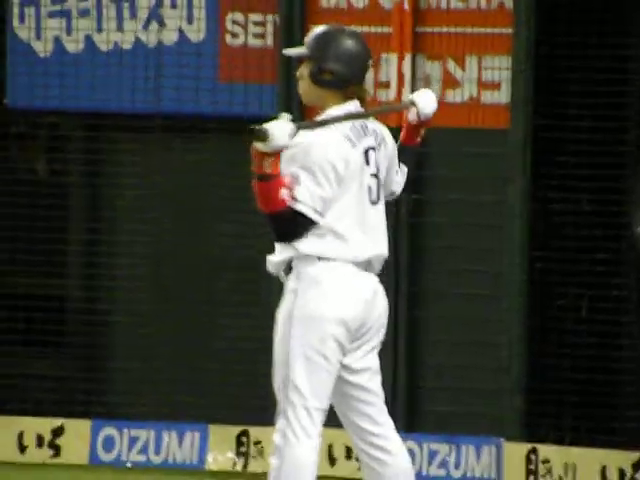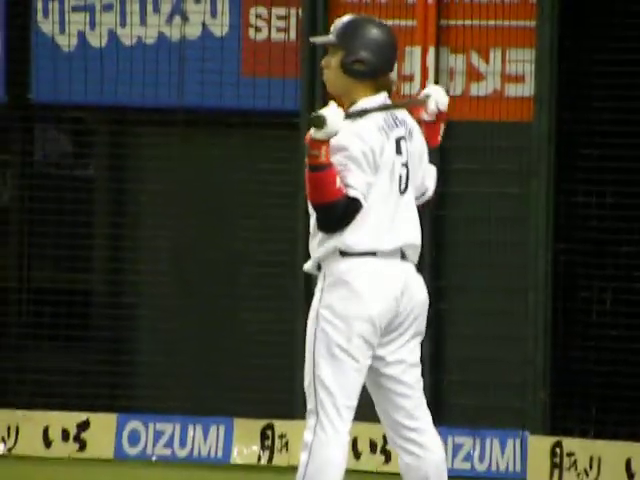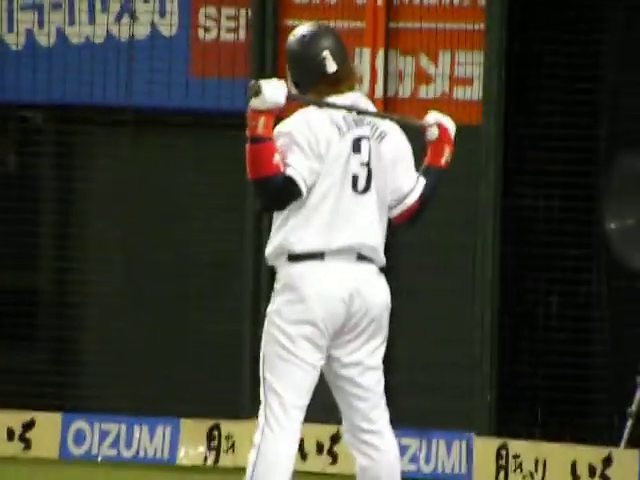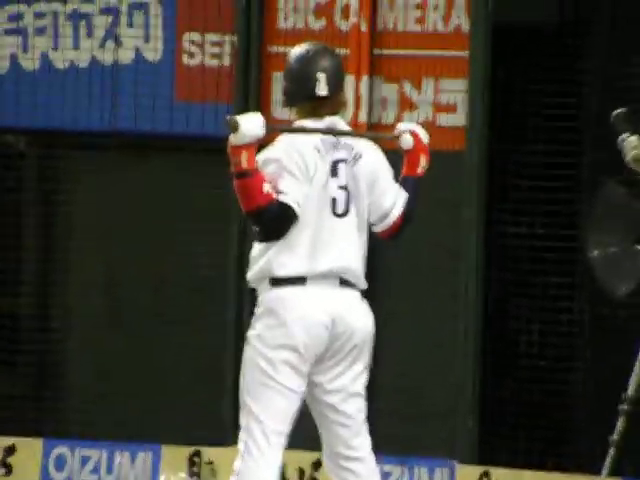
dt=0.5s
person 1, frame 1
left shoulder: (316, 143)
right shoulder: (376, 133)
left elbow: (287, 227)
left wrist: (268, 159)
right wrist: (414, 129)
left hip: (319, 288)
right hip: (364, 289)
left knee: (298, 419)
right knee: (371, 420)
person 1, frame 2
left shoulder: (351, 131)
right shoulder: (405, 123)
left elbow: (333, 217)
left wrist: (319, 147)
left hip: (353, 282)
right hip: (402, 281)
left knee: (329, 415)
right knee: (409, 416)
person 1, frame 3
left shoulder: (306, 124)
right shoulder: (389, 133)
left elbow: (274, 193)
right elbow: (409, 208)
left wrist: (260, 121)
right wrist: (440, 150)
left hip: (309, 281)
right hip: (366, 284)
left knee: (280, 413)
right knee: (368, 415)
person 1, frame 4
left shoulder: (288, 148)
right shoulder: (367, 153)
left elbow: (271, 222)
right elbow: (393, 223)
left wrist: (243, 155)
right wrist: (415, 160)
left hip: (291, 306)
right hip: (348, 309)
left knee: (261, 438)
right knee: (351, 443)
